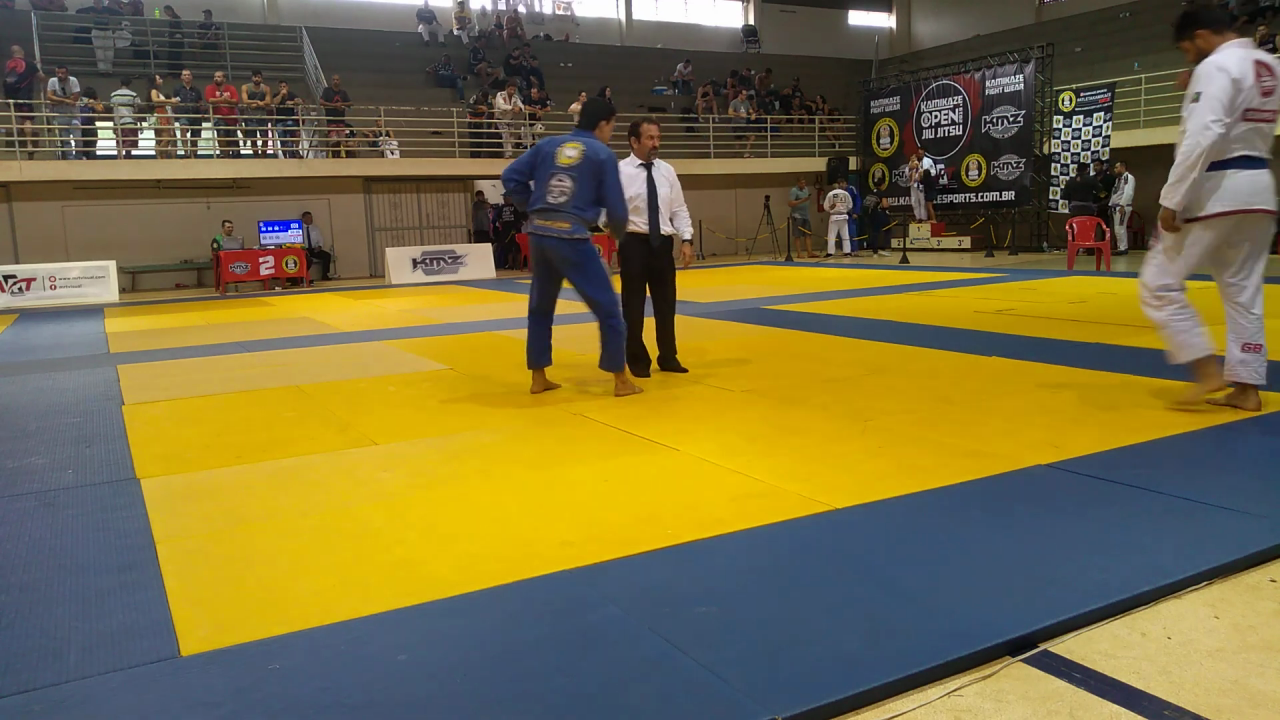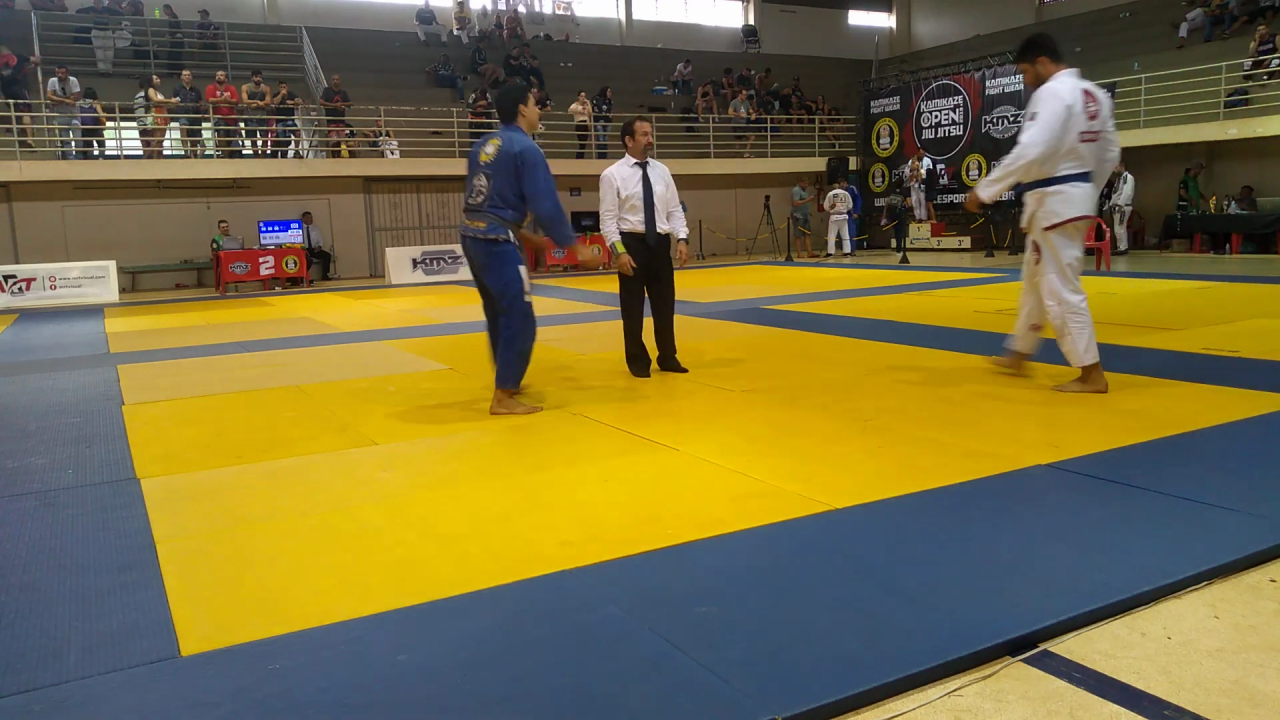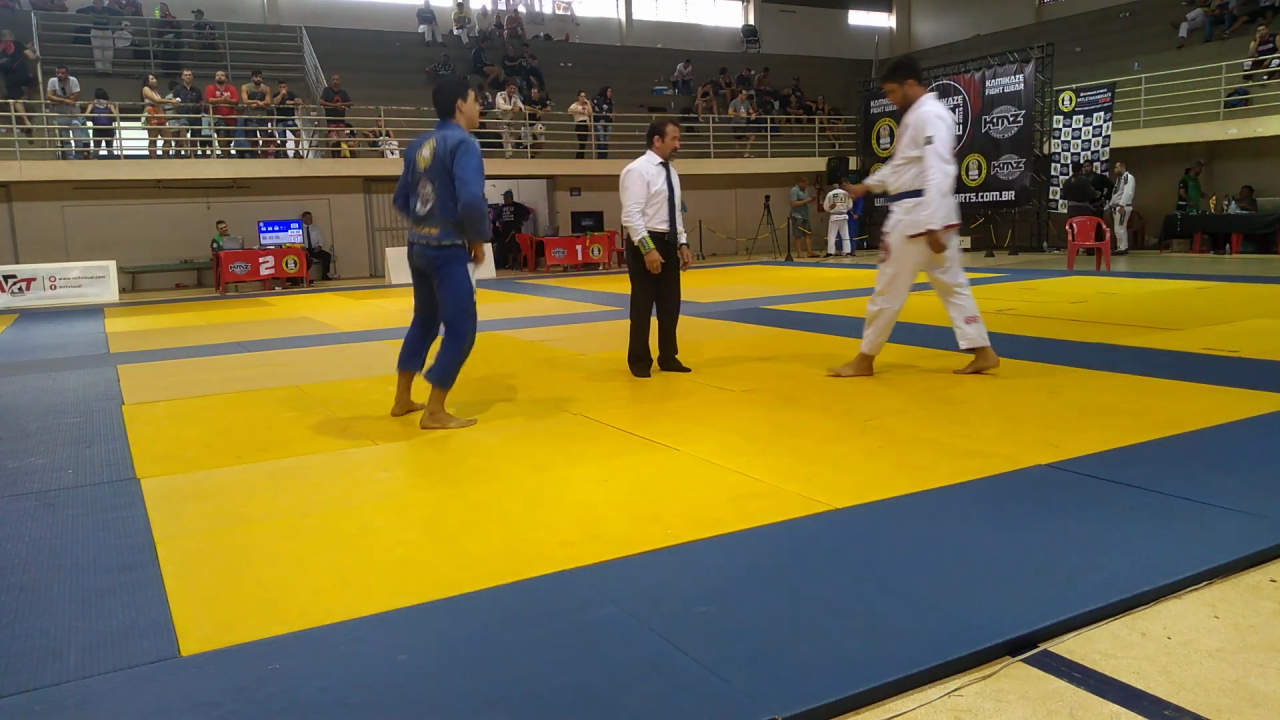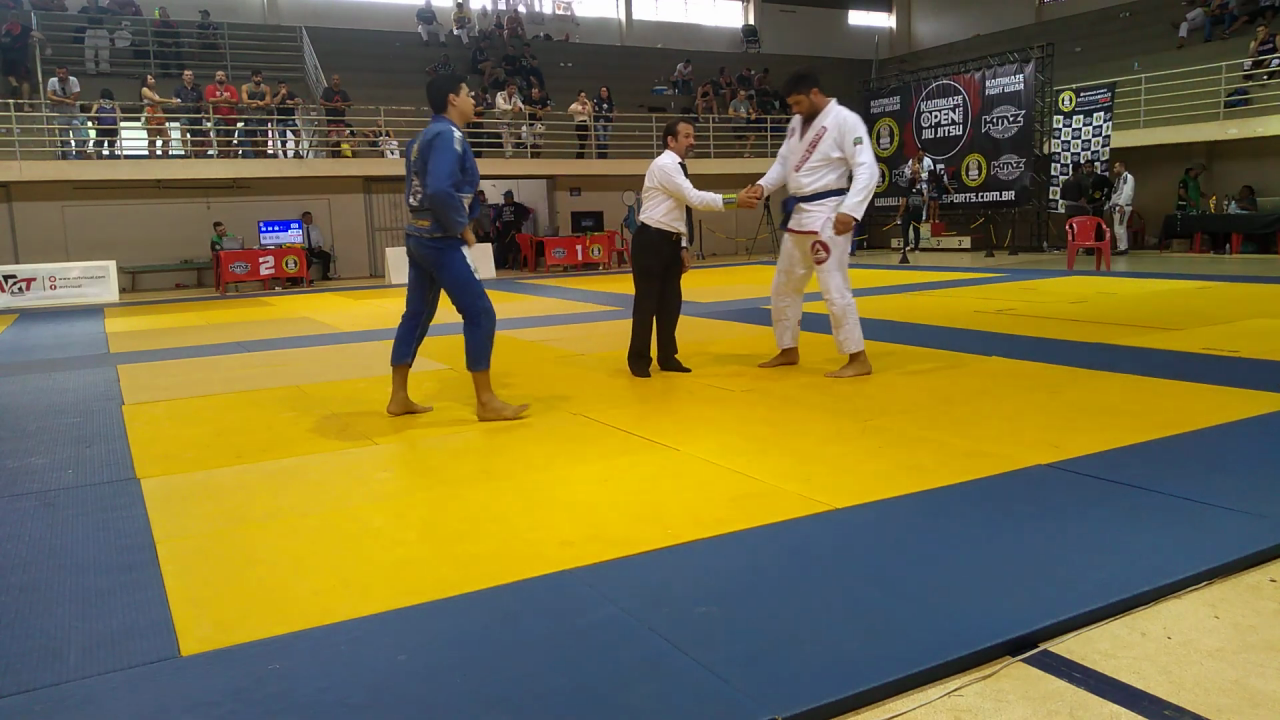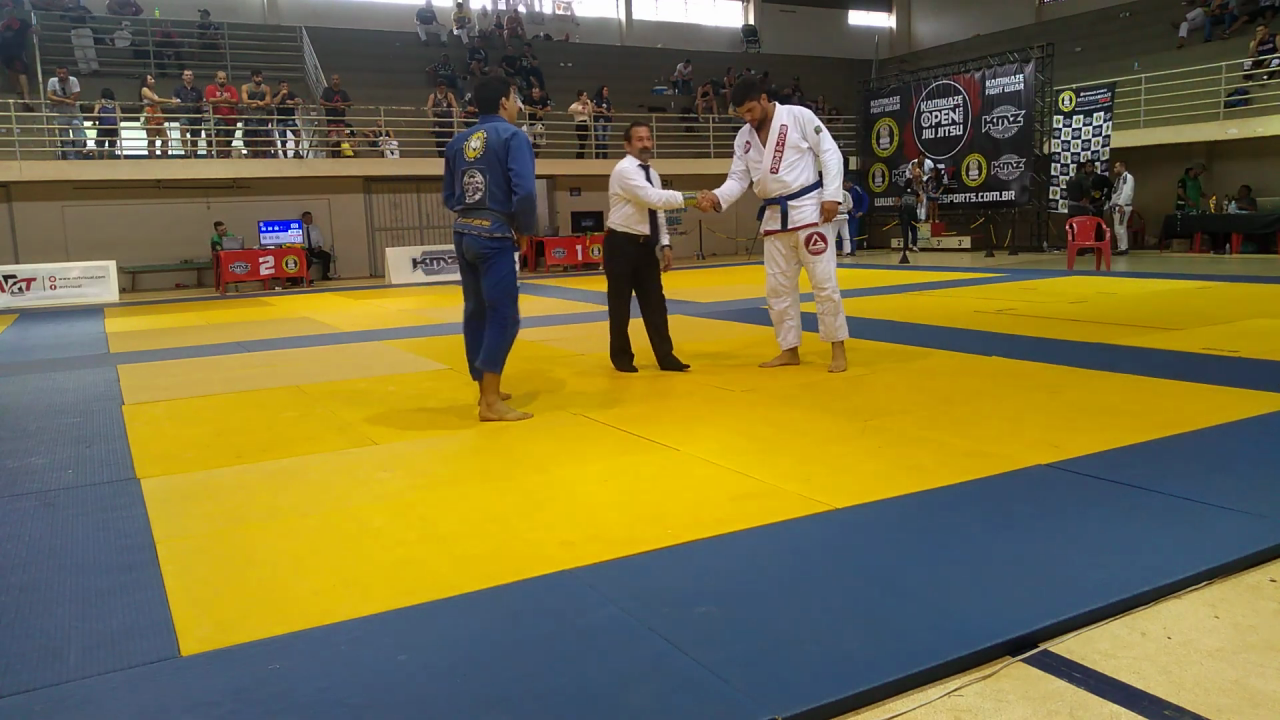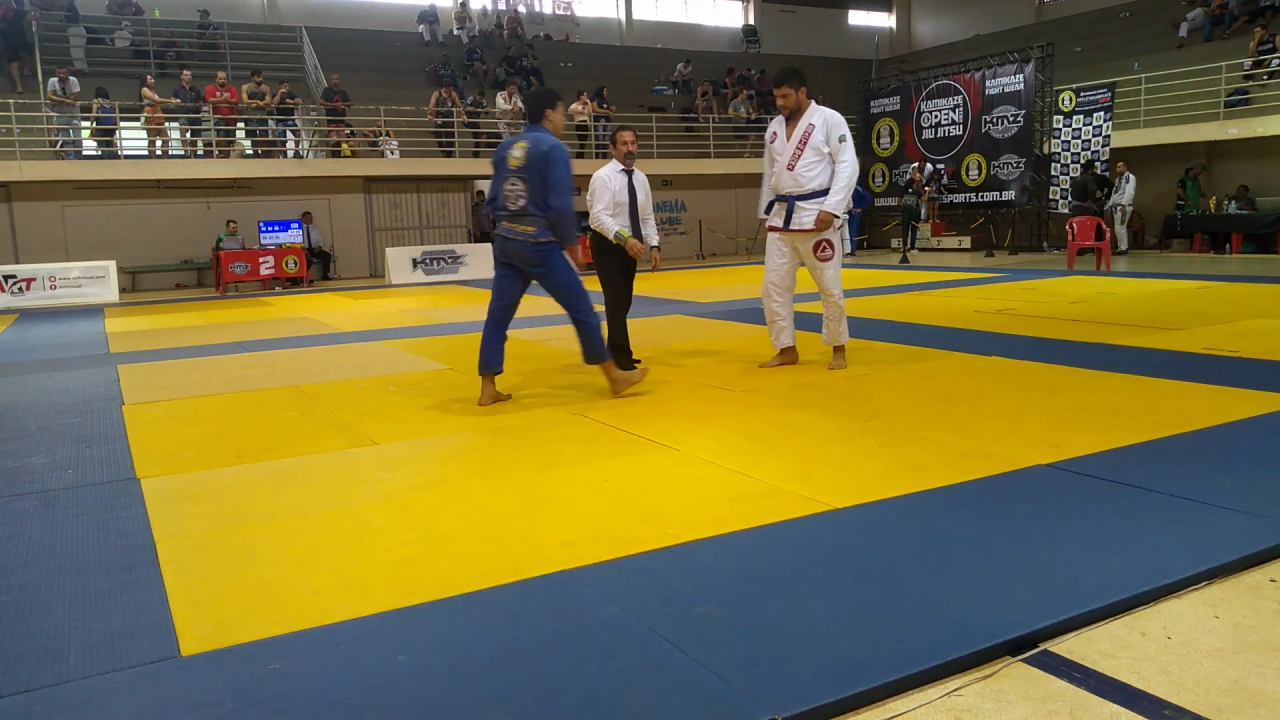
dt=0.7s
person 1, frame 1
left shoulder: (1215, 66)
left elbow: (1202, 137)
left wrist: (1171, 198)
left hip: (1213, 188)
left knee: (1160, 283)
right knee: (1244, 290)
left ankle: (1207, 367)
right ankle: (1247, 386)
person 1, frame 2
left shoulder: (1051, 93)
right shoulder: (1096, 95)
left elbow: (1028, 152)
right elbow: (1110, 153)
left wrist: (983, 191)
left hip: (1054, 198)
right hip: (1079, 193)
left knee: (1060, 288)
right knee: (1036, 281)
left ankle: (1091, 373)
right ankle: (1019, 353)
person 1, frame 3
left shoulder: (929, 116)
right shoulder: (918, 113)
left elbow: (939, 173)
left wrist: (932, 226)
right wrist: (871, 183)
left hip: (920, 213)
right hip: (918, 212)
left knee: (889, 288)
right knee: (951, 284)
left ankle: (866, 359)
right ankle: (982, 352)
person 1, frame 4
left shoulder: (845, 121)
right shoulder: (799, 122)
left elbow: (866, 170)
right elbow: (784, 162)
left wrist: (850, 211)
right wrist: (763, 186)
left hip: (825, 216)
right hip: (799, 216)
left knee: (834, 288)
right knee: (784, 286)
left ankle: (857, 358)
right ankle: (788, 351)
person 1, frame 5
left shoulder: (799, 116)
right shoulder: (744, 137)
left elbow: (830, 154)
right elbow: (738, 179)
left wrist: (832, 195)
right wrist: (717, 197)
left hip: (809, 209)
right hip: (774, 217)
left knee: (824, 281)
right knee: (779, 287)
left ankle: (838, 348)
right ankle: (790, 350)
person 1, frame 6
left shoulder: (829, 119)
right shoulder: (775, 126)
left elbow: (848, 166)
left wrist: (831, 208)
right wrist: (765, 213)
left hip: (816, 214)
right hip: (781, 216)
left knee: (829, 286)
right knee: (774, 285)
left ankle: (838, 349)
right ankle: (786, 349)
person 2, frame 1
left shoulder: (546, 146)
right shoulder: (603, 155)
left elbow: (511, 177)
right elbow: (617, 212)
right wrist: (619, 229)
left hip: (538, 234)
right hip: (572, 238)
left knee: (541, 307)
right knee: (608, 309)
left ankle: (538, 377)
right ankle: (621, 380)
person 2, frame 2
left shoulder: (481, 146)
right shoulder: (525, 149)
right elbow: (545, 205)
left wrist: (514, 230)
right wrist: (573, 245)
left hip: (471, 234)
right hip: (497, 240)
left knee: (499, 311)
right knee: (518, 318)
left ankle: (507, 381)
right ankle: (505, 397)
person 2, frame 3
left shoulder: (419, 146)
right shoulder: (463, 143)
left elbow: (401, 199)
right elbow: (471, 199)
right wrist: (479, 239)
left hip: (418, 244)
right hip: (446, 248)
left knee: (425, 319)
right knee: (461, 328)
left ankle: (403, 398)
right ankle: (434, 411)
person 2, frame 4
left shoulder: (423, 137)
right shoulder: (447, 136)
right elbow: (440, 190)
right wrist: (461, 227)
left hip: (417, 236)
right hip: (440, 240)
left knee: (417, 314)
right knee: (479, 313)
left ankle: (399, 397)
right ankle: (486, 401)
person 2, frame 5
left shoulder: (459, 142)
right shoulder: (512, 136)
left elbow: (449, 197)
right elbow: (524, 192)
right wrist: (524, 229)
left hip: (463, 234)
right hip: (494, 237)
left knee: (476, 314)
right knee: (503, 316)
left ankle: (486, 390)
right ankle: (491, 402)
person 2, frame 6
left shoulder: (505, 148)
right shoulder: (553, 148)
left elbow: (493, 201)
right elbow: (561, 205)
right wrist: (569, 241)
left hip: (506, 239)
right hip: (539, 242)
left knee: (499, 313)
right knee: (581, 309)
left ankle: (488, 389)
right ankle: (615, 378)
person 3, frame 1
left shoulder: (667, 171)
right shoulder: (619, 173)
left elbow: (679, 209)
left wrist: (686, 239)
left hip: (662, 243)
right hip: (634, 243)
left knee: (666, 302)
right knee: (634, 304)
left ankle: (668, 357)
right ankle: (638, 359)
person 3, frame 2
left shoulder: (661, 171)
right shoulder: (613, 175)
left elbow: (674, 210)
right elbow: (608, 218)
left wrist: (681, 239)
right wrist: (618, 250)
left hip: (660, 243)
right hip: (632, 245)
left knee: (664, 302)
right knee: (633, 306)
left ankle: (667, 357)
right ankle: (638, 360)
person 3, frame 3
left shoulder: (670, 172)
right shoulder: (637, 170)
right elbow: (632, 215)
left wrist: (682, 243)
right wrist: (647, 250)
left hip: (667, 244)
right hip: (645, 245)
left knee: (670, 303)
right knee: (642, 303)
left ankle: (668, 357)
right ankle: (639, 360)
person 3, frame 4
left shoulder: (677, 168)
right shoulder: (664, 166)
right elbow: (694, 198)
left wrist: (683, 247)
right wrist: (735, 200)
left hip: (670, 243)
right hip: (651, 241)
left knee: (671, 302)
right knee: (647, 301)
left ankle: (667, 357)
right ankle: (639, 359)
person 3, frame 5
left shoulder: (652, 174)
right shoulder: (623, 171)
left elbow: (658, 213)
right elbow: (653, 199)
left wrist: (665, 245)
right wrist: (690, 198)
left hip: (645, 245)
right hip: (621, 244)
left knee: (654, 302)
right knee: (620, 303)
left ankle: (665, 356)
right ankle: (621, 355)
person 3, frame 6
left shoulder: (641, 179)
right shoulder: (604, 176)
left elbow: (647, 217)
right elbow: (600, 218)
left wrist: (653, 246)
right wrist: (626, 240)
left hip: (628, 248)
right hip: (607, 246)
left knee: (624, 302)
right knee: (616, 302)
left ankle: (618, 352)
right ankle: (619, 354)
